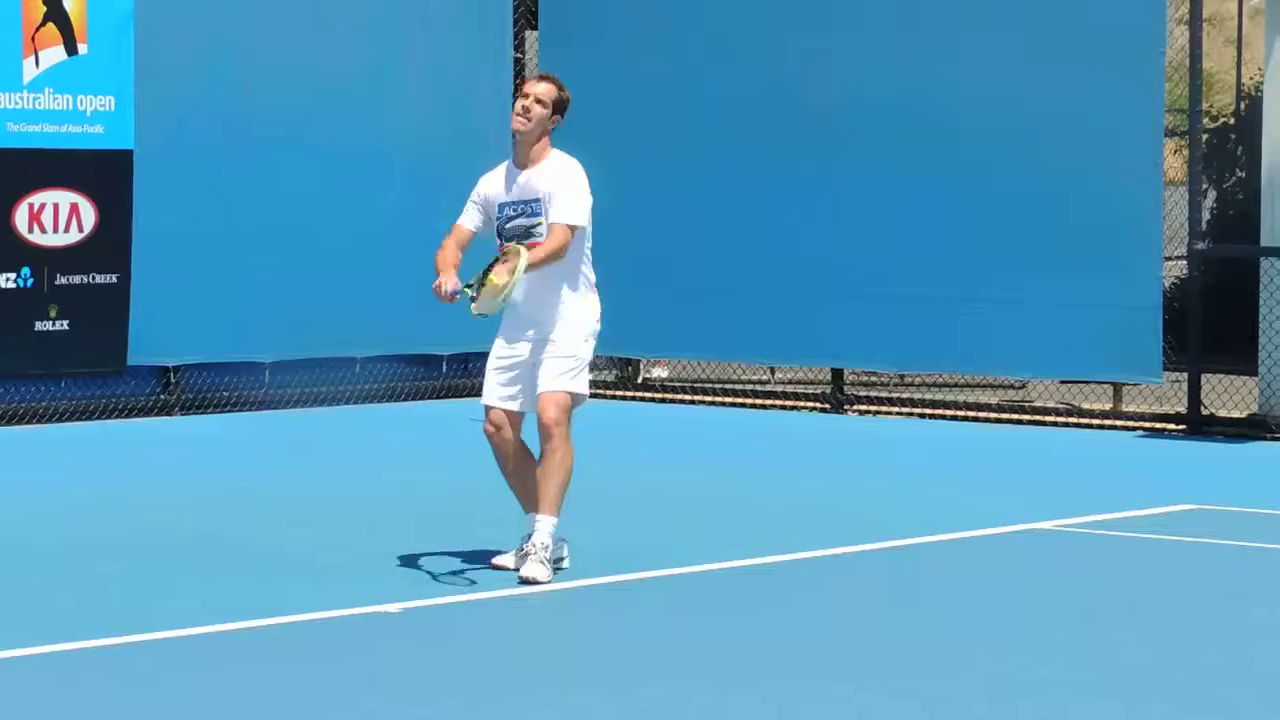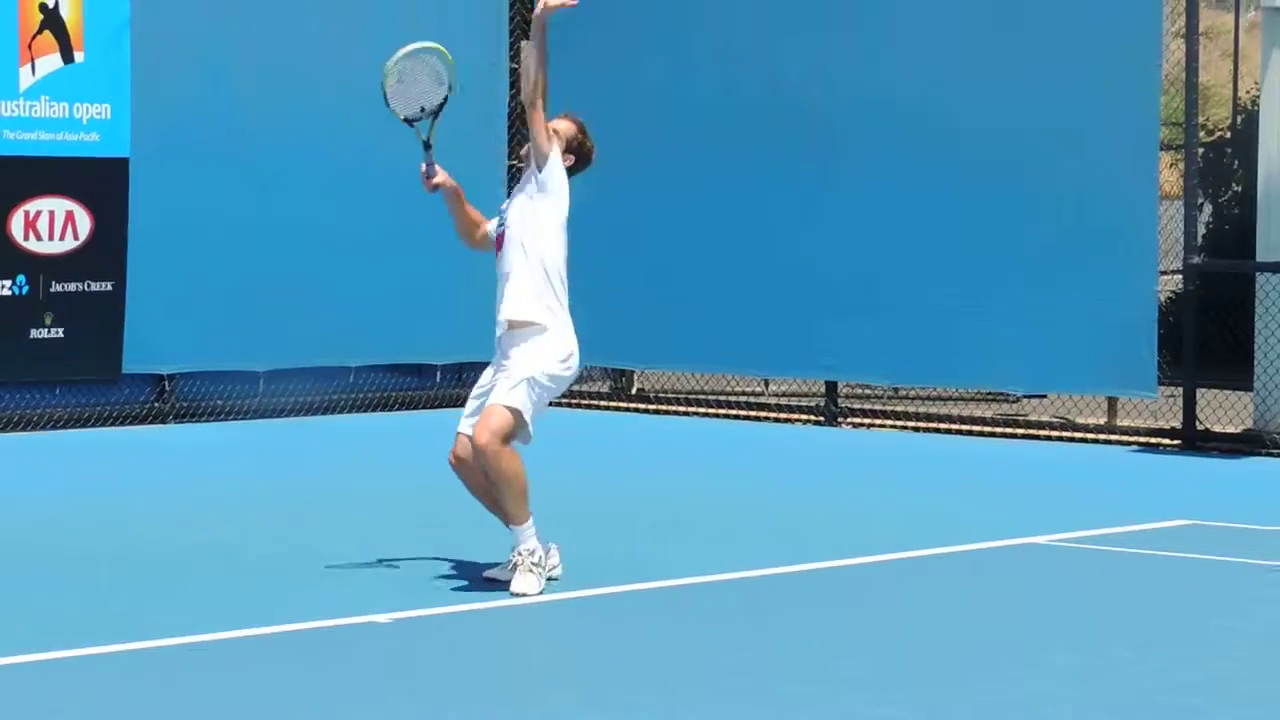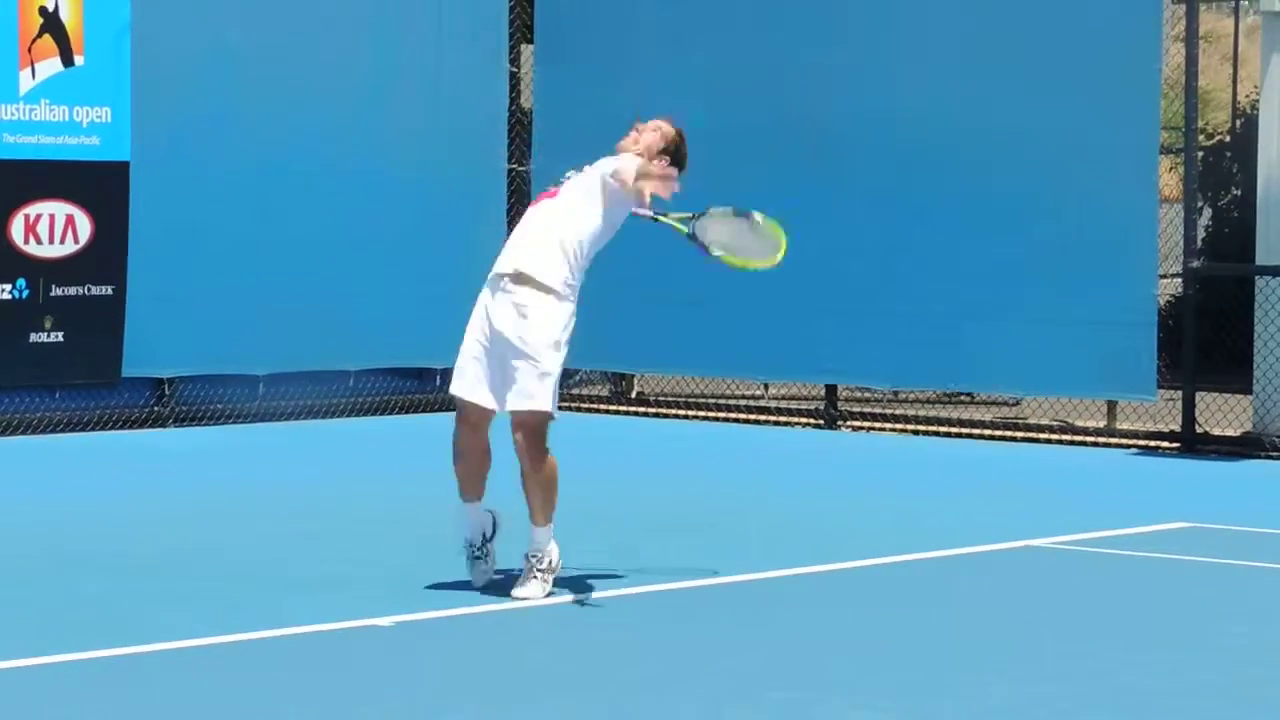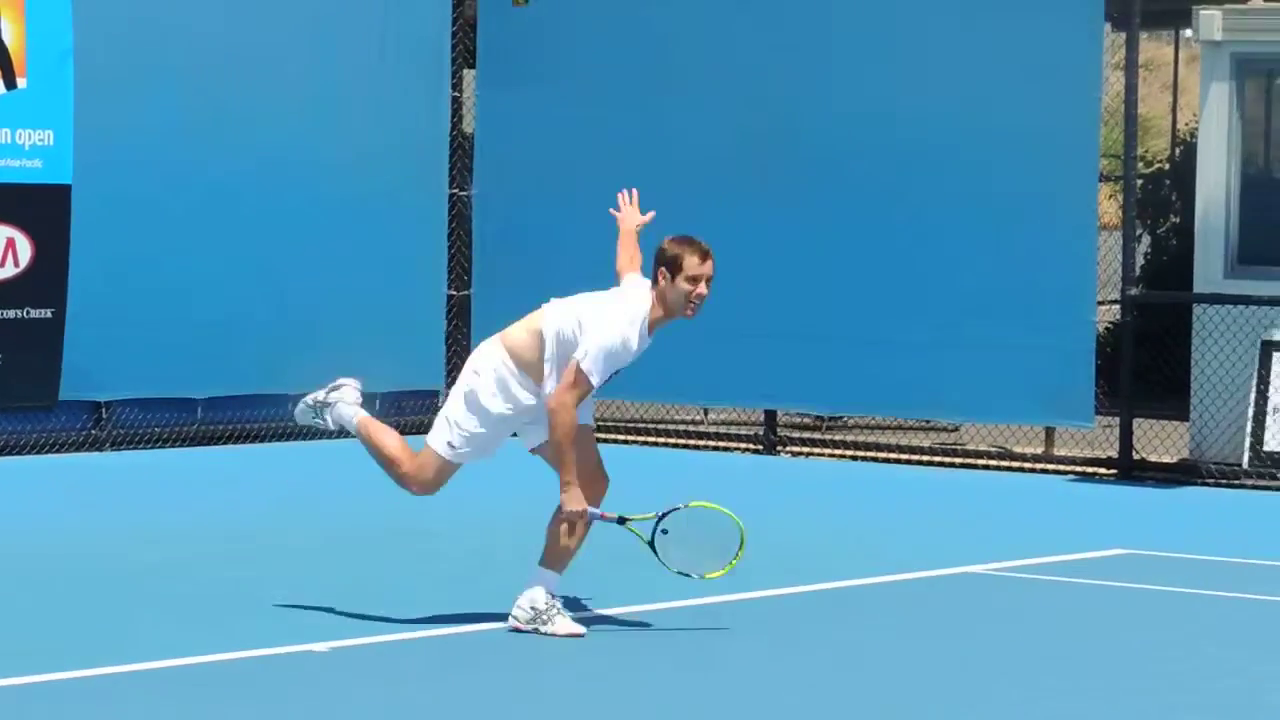
dt=0.5s
person 1, frame 1
left shoulder: (566, 171)
right shoulder: (492, 183)
left elbow: (560, 243)
right elbow: (455, 242)
right wrist: (447, 273)
left hip: (567, 321)
right hip: (516, 326)
left knee: (552, 418)
right knee: (499, 425)
left ankle: (544, 543)
right ankle: (541, 535)
person 1, frame 2
left shoulder: (547, 186)
right shoulder: (522, 201)
left elbow: (531, 100)
right elbow: (477, 237)
right wrist: (451, 190)
left hip: (542, 346)
right hip: (511, 350)
left knee: (486, 440)
right knee: (464, 456)
left ankle: (531, 549)
right ankle: (531, 548)
person 1, frame 3
left shoulder: (617, 172)
right shoulder: (593, 178)
left elbow: (629, 168)
left wrist: (642, 177)
left hip: (539, 306)
right hip: (497, 298)
left knee: (530, 434)
right knee: (469, 421)
left ankle: (542, 555)
right ankle: (479, 530)
person 1, frame 4
left shoulder: (640, 297)
right shoulder: (620, 331)
left elbow: (627, 261)
right elbow: (563, 403)
left wrist: (628, 224)
right wrist: (569, 485)
left hip: (546, 386)
right hip: (501, 378)
left knee: (593, 485)
right knee: (420, 477)
left ankle: (537, 601)
right ankle: (345, 405)
